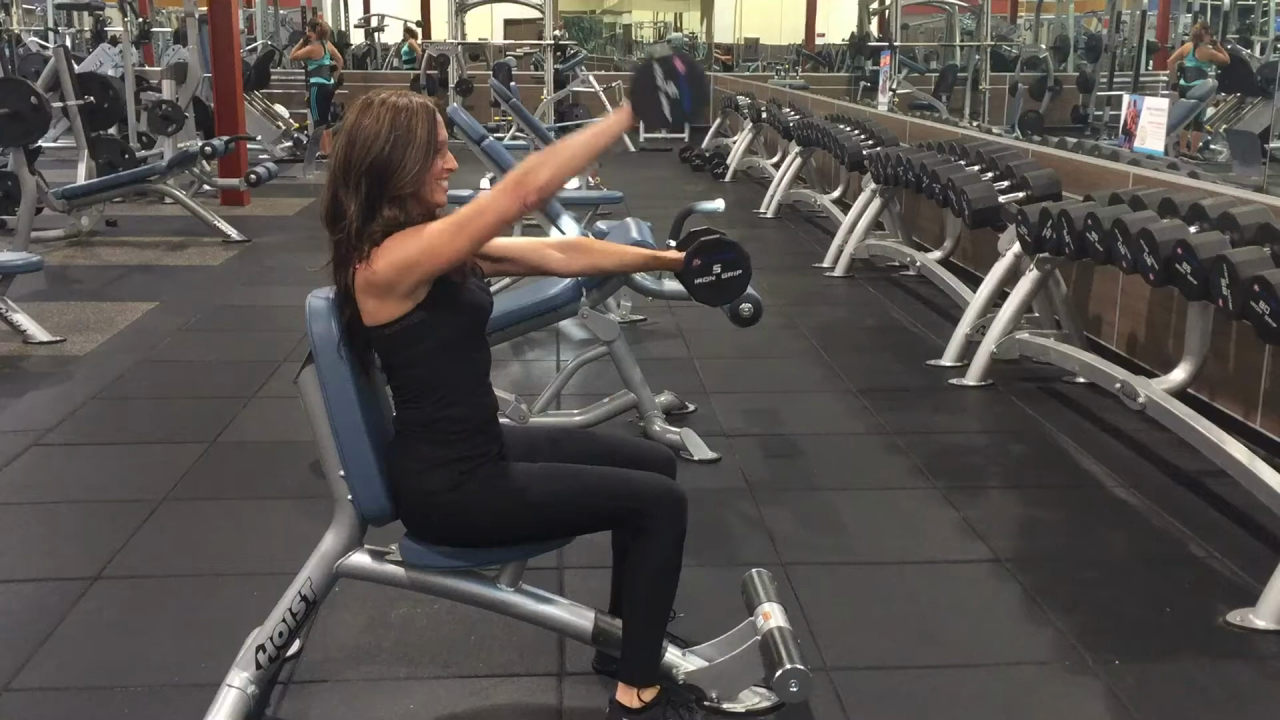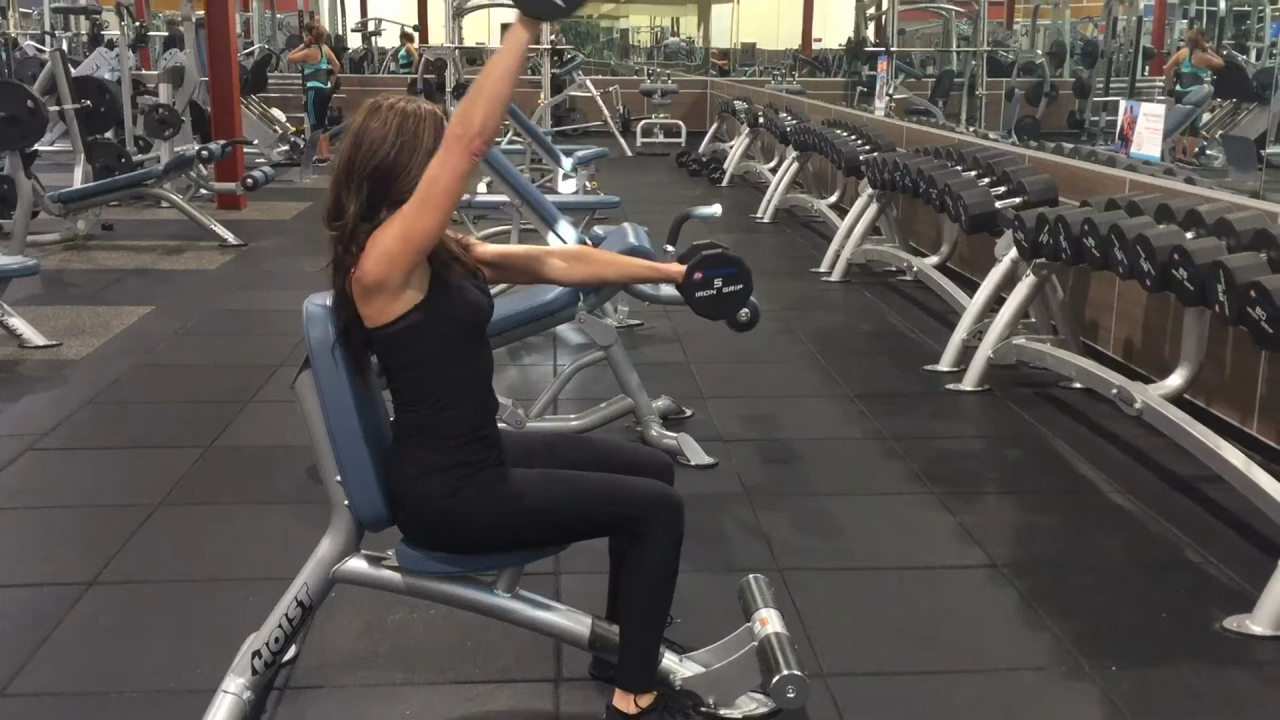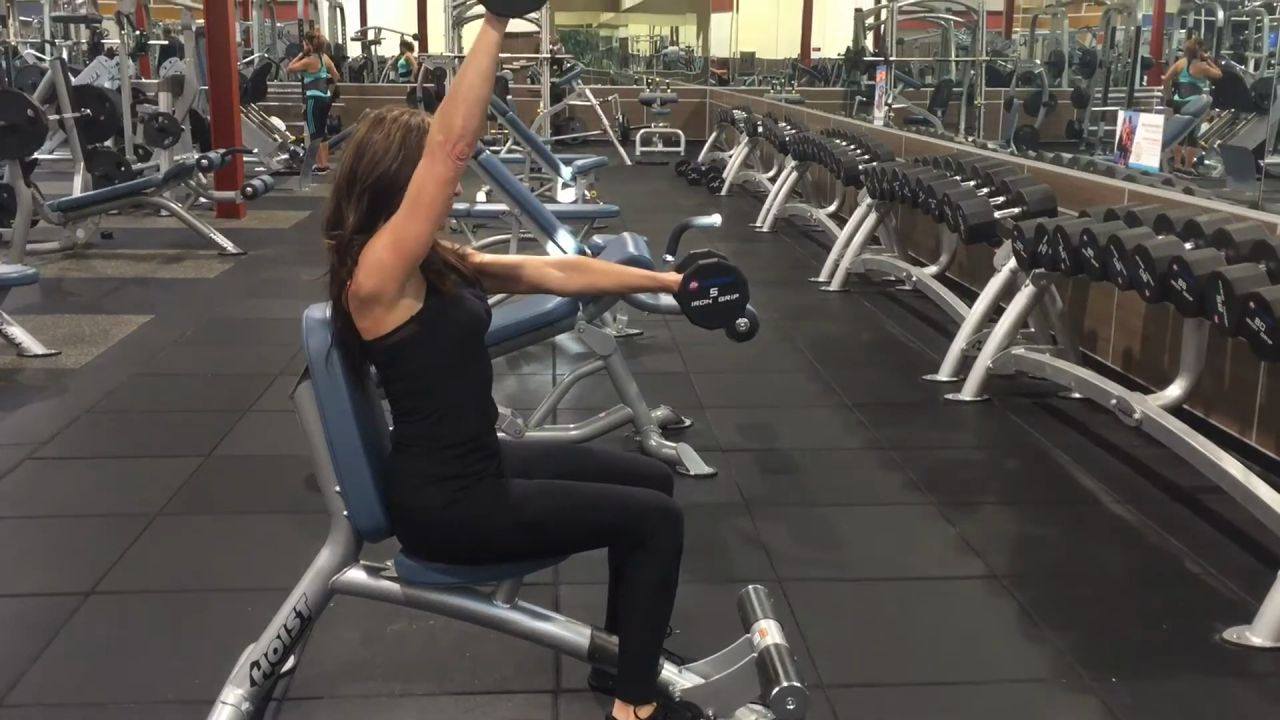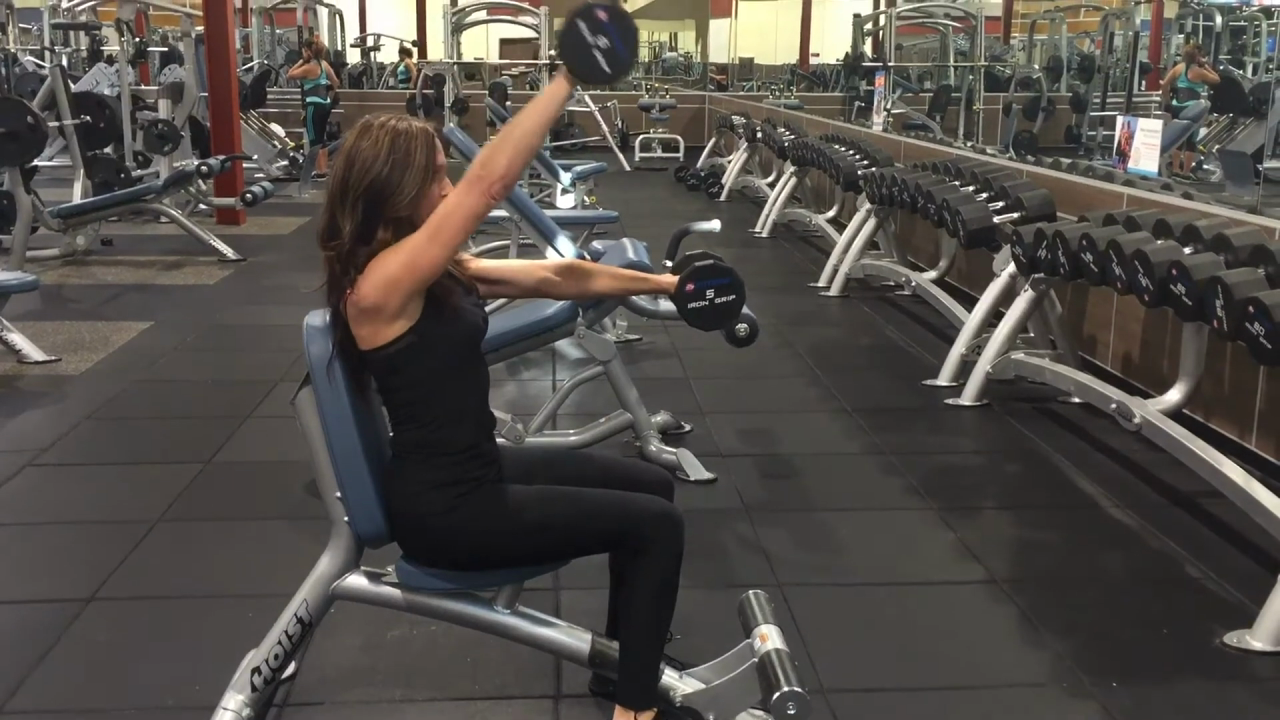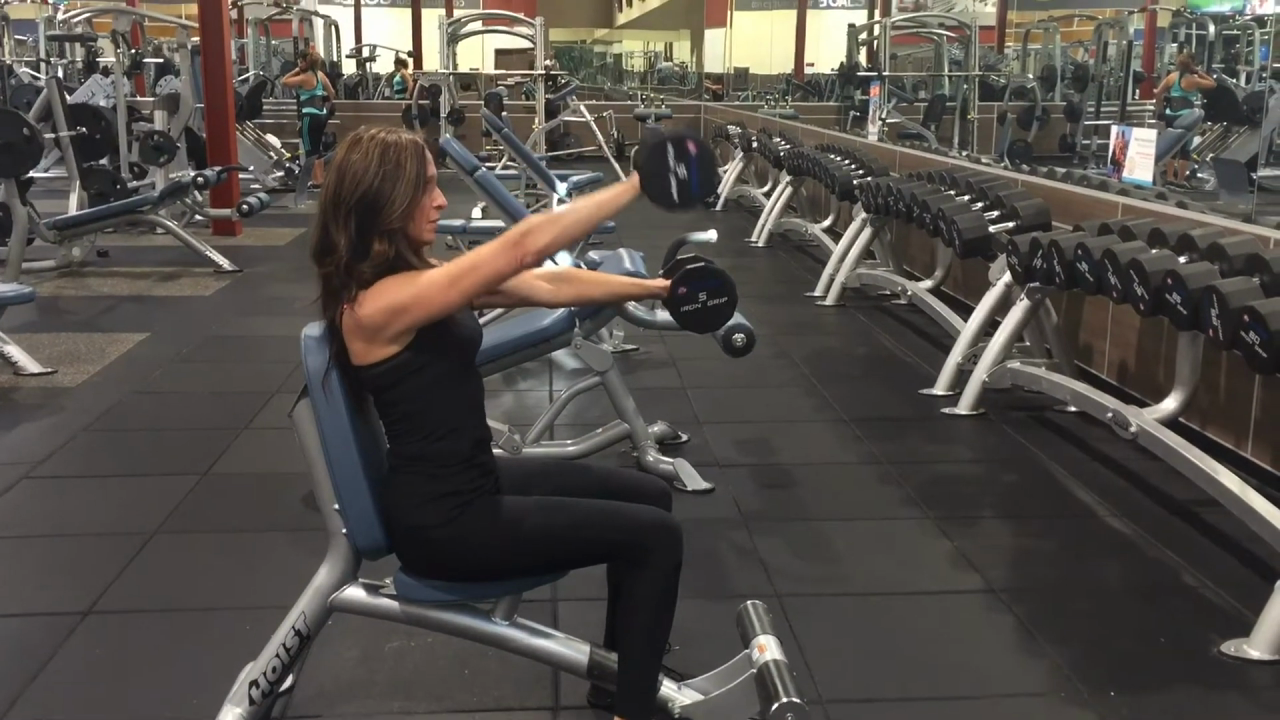
dt=0.4s
person 1, frame 1
left shoulder: (421, 244)
right shoulder: (389, 261)
left elbow: (555, 253)
right elbow: (522, 189)
left wrist: (669, 258)
right wrist: (626, 113)
left hip: (475, 451)
right hip: (447, 486)
left knee: (654, 465)
right knee: (660, 502)
left ankle: (628, 641)
person 1, frame 2
left shoulder: (437, 255)
right shoulder: (383, 262)
left elbow: (558, 264)
right elbow: (470, 144)
left wrist: (669, 272)
right wrist: (524, 27)
left hip: (476, 454)
right hip: (445, 492)
left knee: (651, 470)
right knee: (655, 508)
left ankle: (623, 642)
person 1, frame 3
left shoulder: (434, 265)
right shoulder: (378, 275)
left elbow: (557, 272)
right elbow: (450, 147)
left wrist: (668, 282)
right wrist: (492, 26)
left hip: (475, 466)
right hip: (444, 503)
left knee: (652, 481)
right knee: (657, 519)
left ankle: (621, 654)
person 1, frame 4
left shoulder: (430, 273)
right shoulder: (378, 284)
left elbow: (555, 275)
right elbow: (486, 184)
left wrist: (663, 283)
right wrist: (563, 82)
left hip: (475, 469)
right hip: (444, 508)
left knee: (651, 485)
right knee: (656, 524)
left ankle: (625, 658)
person 1, frame 5
left shoulder: (413, 279)
right shoulder: (376, 303)
left elbow: (545, 284)
right elbow: (522, 249)
left wrist: (655, 288)
right wrist: (638, 184)
left hip: (471, 479)
right hip: (442, 520)
left knee: (650, 497)
right knee: (656, 535)
